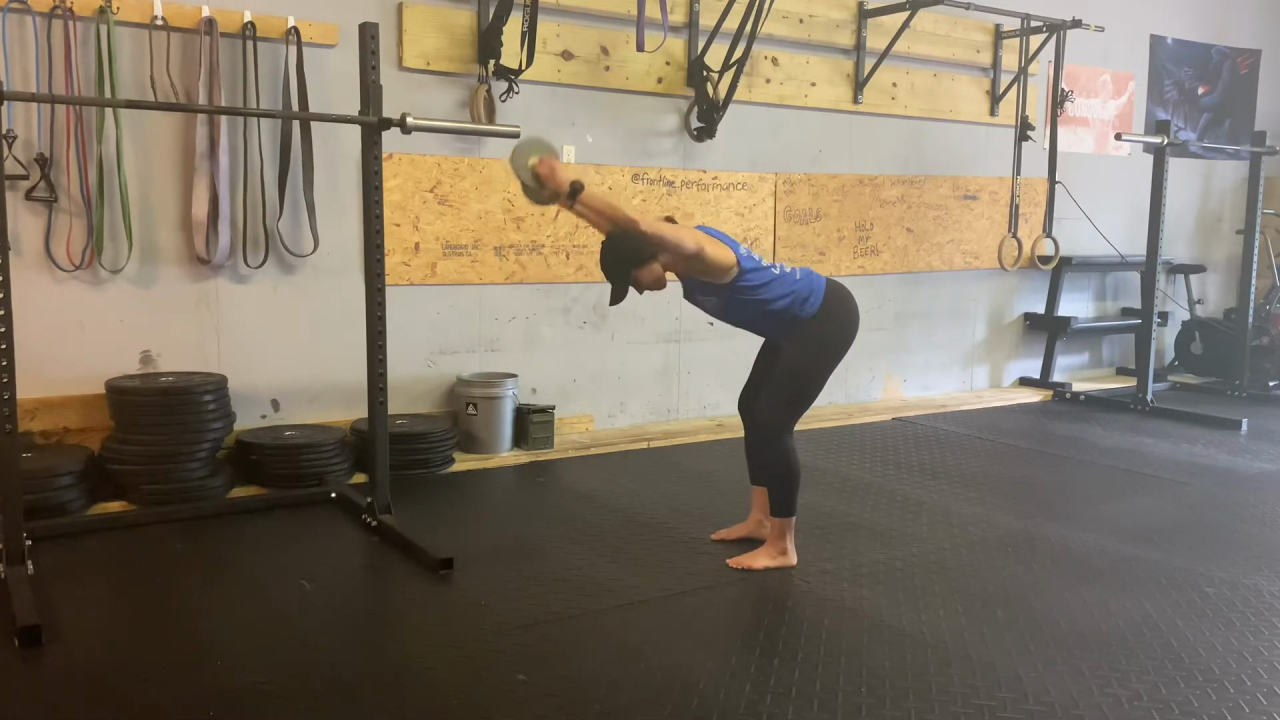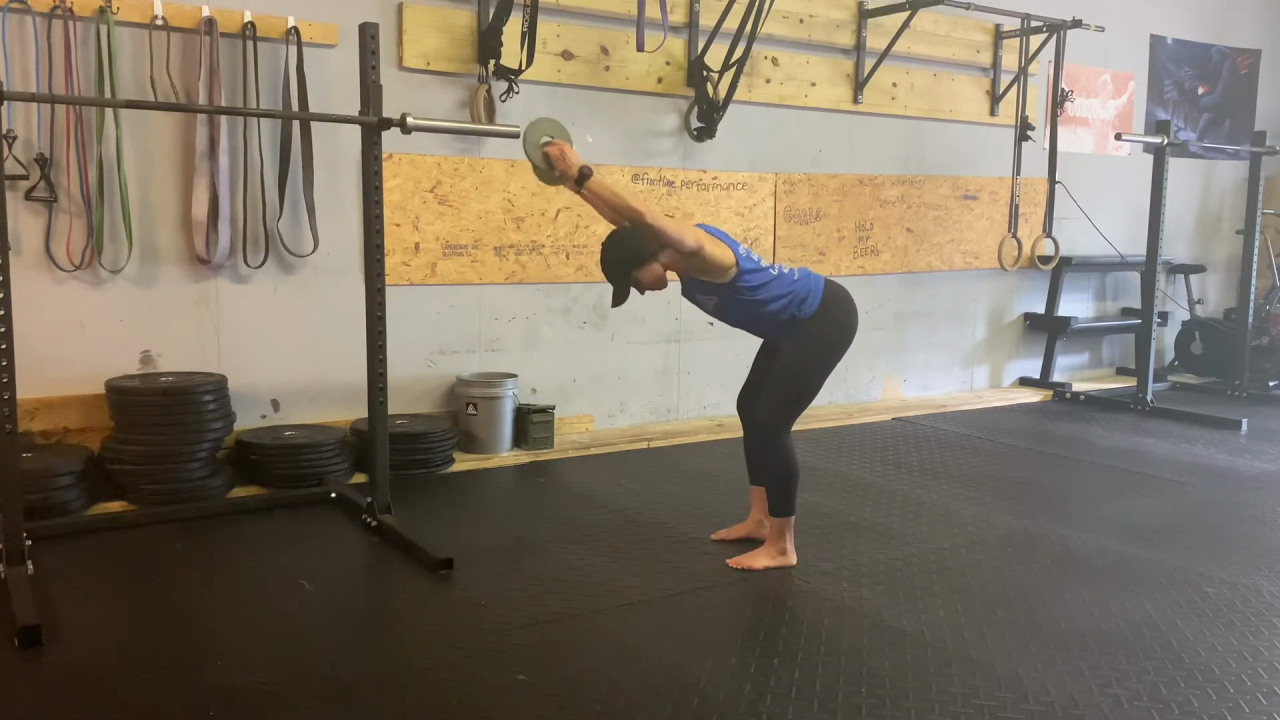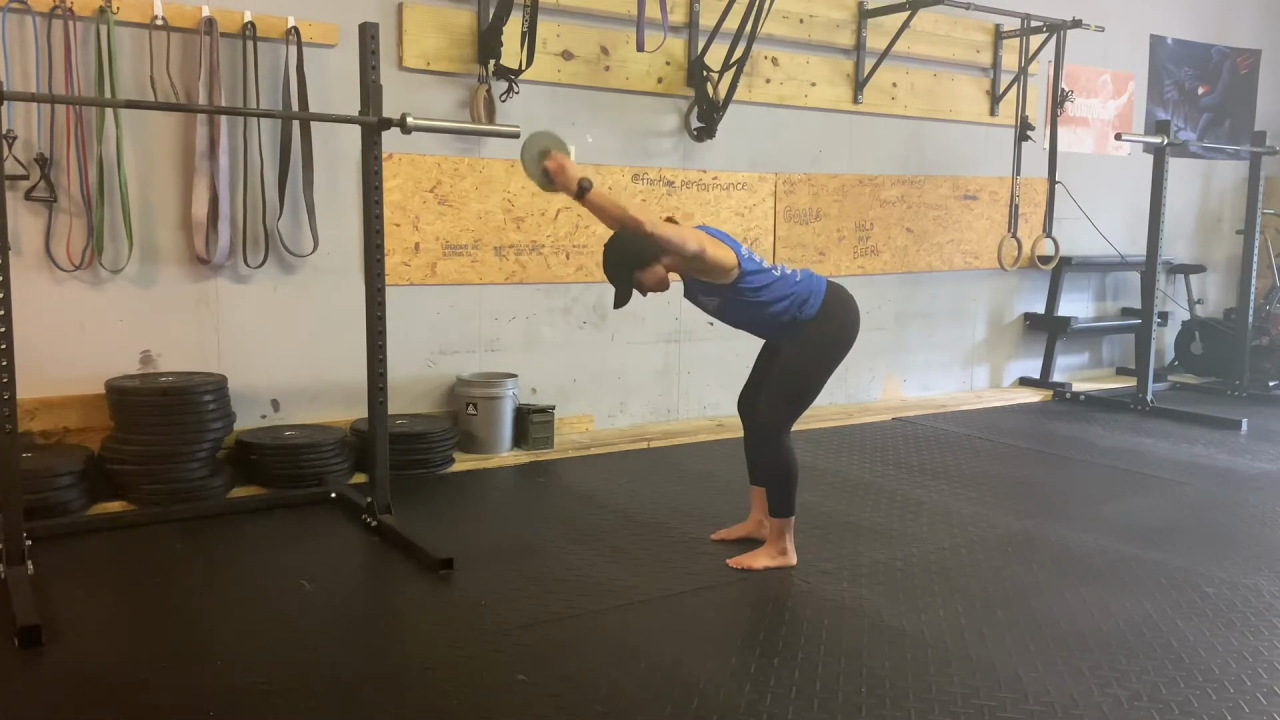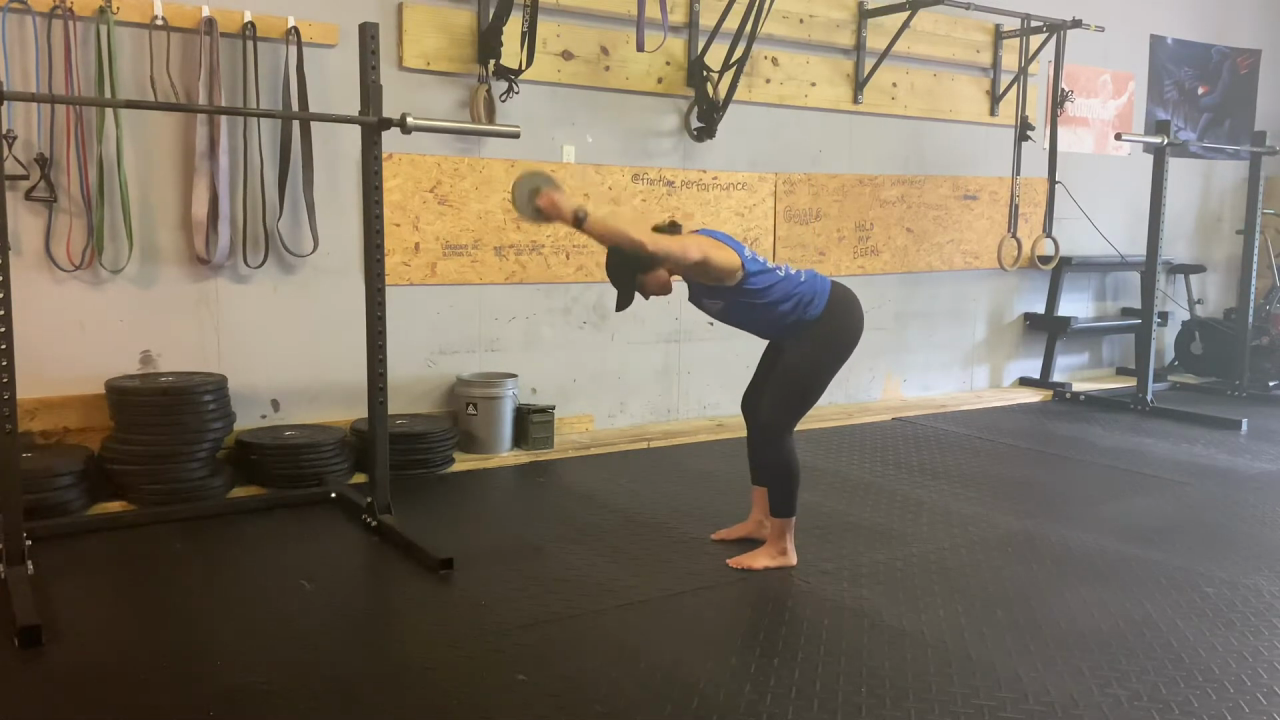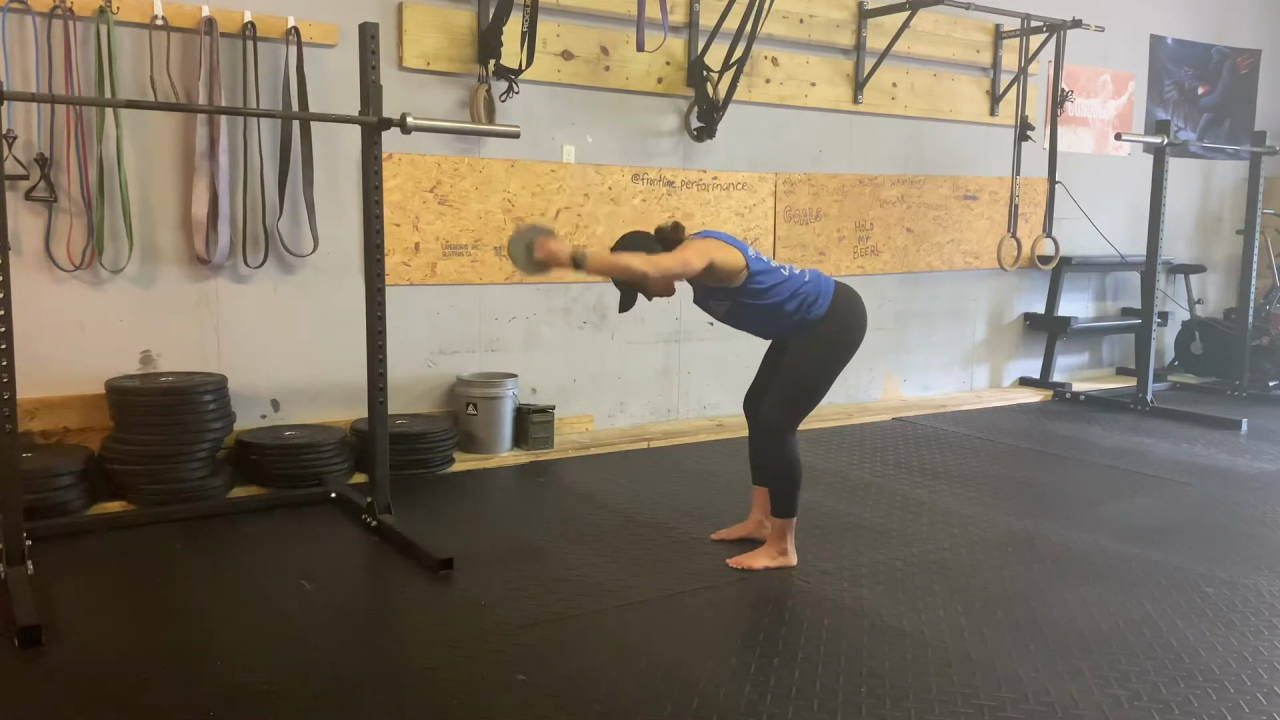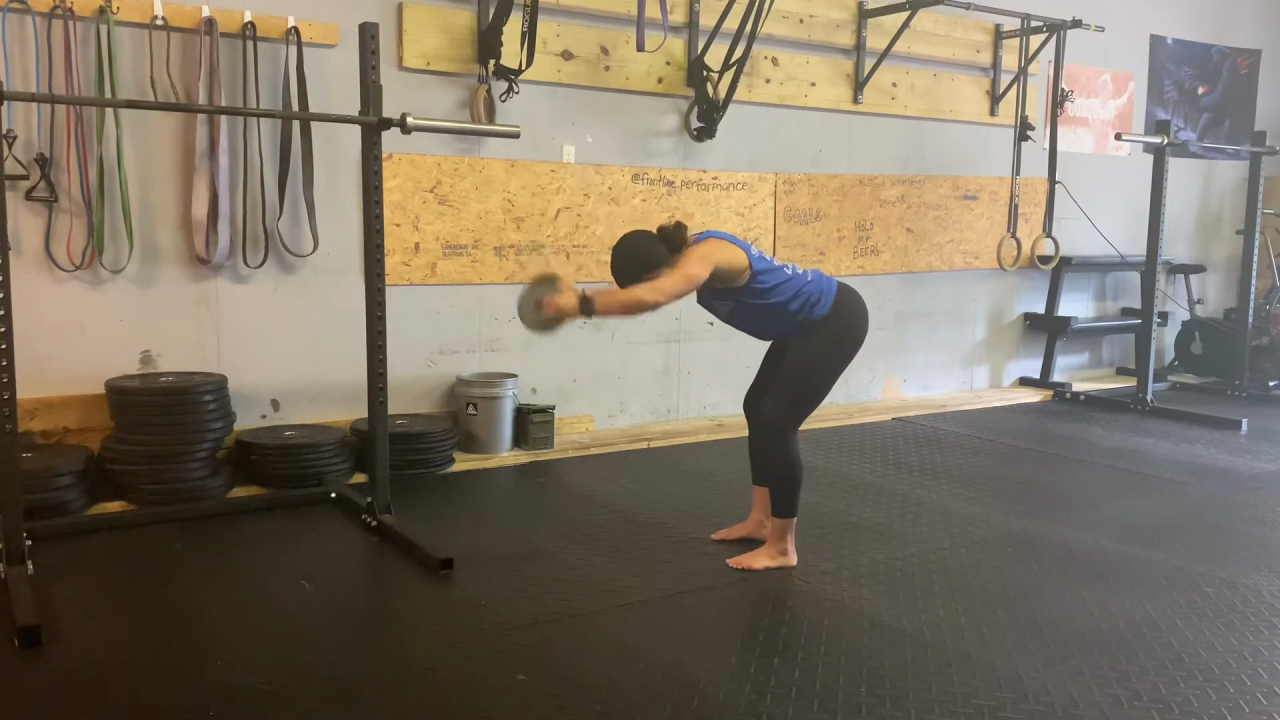
dt=0.1s
person 1, frame 1
left shoulder: (699, 255)
right shoulder: (683, 250)
left elbow: (638, 225)
right elbow: (623, 230)
left wrist: (570, 189)
right wrist: (567, 195)
left hip: (827, 318)
right hip: (797, 320)
left knee: (772, 424)
right knee: (753, 409)
left ankle: (781, 546)
right ankle: (760, 519)
person 1, frame 2
left shoulder: (698, 251)
right shoulder: (681, 249)
left elbow: (643, 216)
right elbow: (626, 221)
left wrist: (579, 173)
right wrist: (573, 180)
left hip: (826, 318)
right hip: (797, 322)
left knee: (770, 424)
right knee: (751, 410)
left ankle: (781, 546)
right ankle: (760, 519)
person 1, frame 3
left shoulder: (697, 254)
right shoulder: (684, 254)
left elbow: (643, 225)
right elbow: (631, 227)
left wrist: (578, 185)
right wrist: (578, 189)
left hip: (828, 317)
right hip: (798, 321)
left knee: (769, 421)
right knee: (753, 409)
left ankle: (780, 545)
right ankle: (760, 518)
person 1, frame 4
left shoulder: (702, 252)
right shoulder: (688, 252)
left elbow: (645, 243)
right elbow: (633, 245)
left wrist: (574, 215)
right wrist: (574, 215)
left hip: (831, 321)
right hip: (802, 321)
left knee: (773, 424)
right knee: (755, 410)
left ankle: (781, 546)
right ankle: (760, 519)
person 1, frame 5
left shoulder: (703, 253)
right shoulder: (690, 254)
left elbow: (644, 269)
right elbow: (640, 270)
left wrist: (573, 257)
right wrist: (574, 256)
left hip: (834, 320)
right hip: (805, 323)
left knee: (774, 423)
right knee: (757, 408)
left ankle: (782, 547)
right ankle: (761, 520)
person 1, frame 6
left shoulder: (707, 256)
right shoulder: (691, 255)
left elbow: (652, 296)
right elbow: (646, 288)
left wrist: (583, 305)
right wrist: (585, 297)
left hip: (836, 320)
right hip: (807, 323)
left knee: (776, 423)
right knee: (758, 408)
left ankle: (781, 547)
right ankle: (760, 519)
